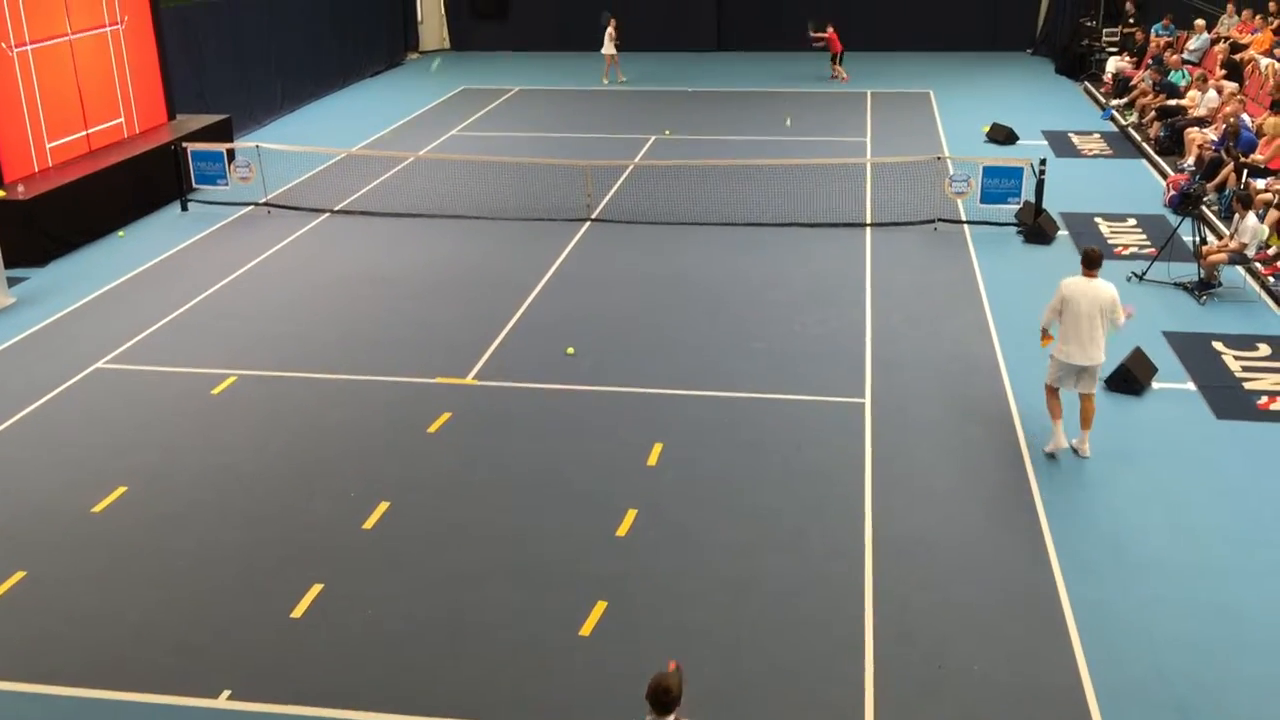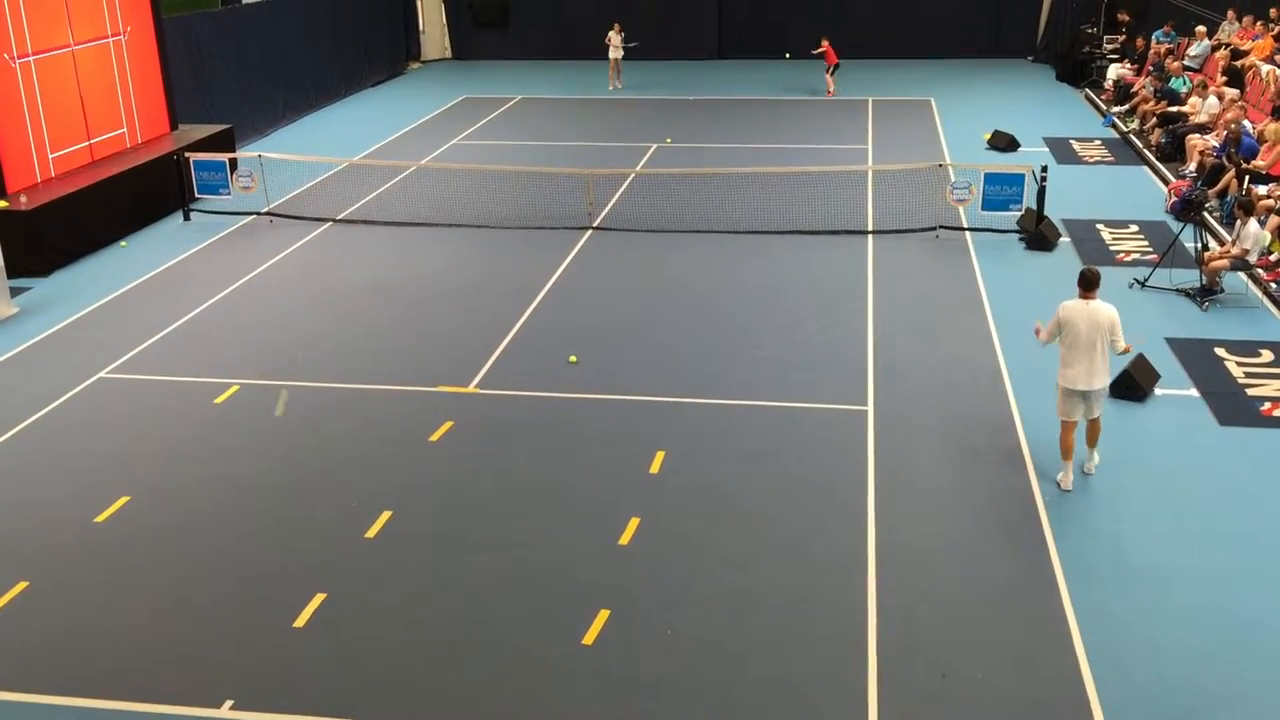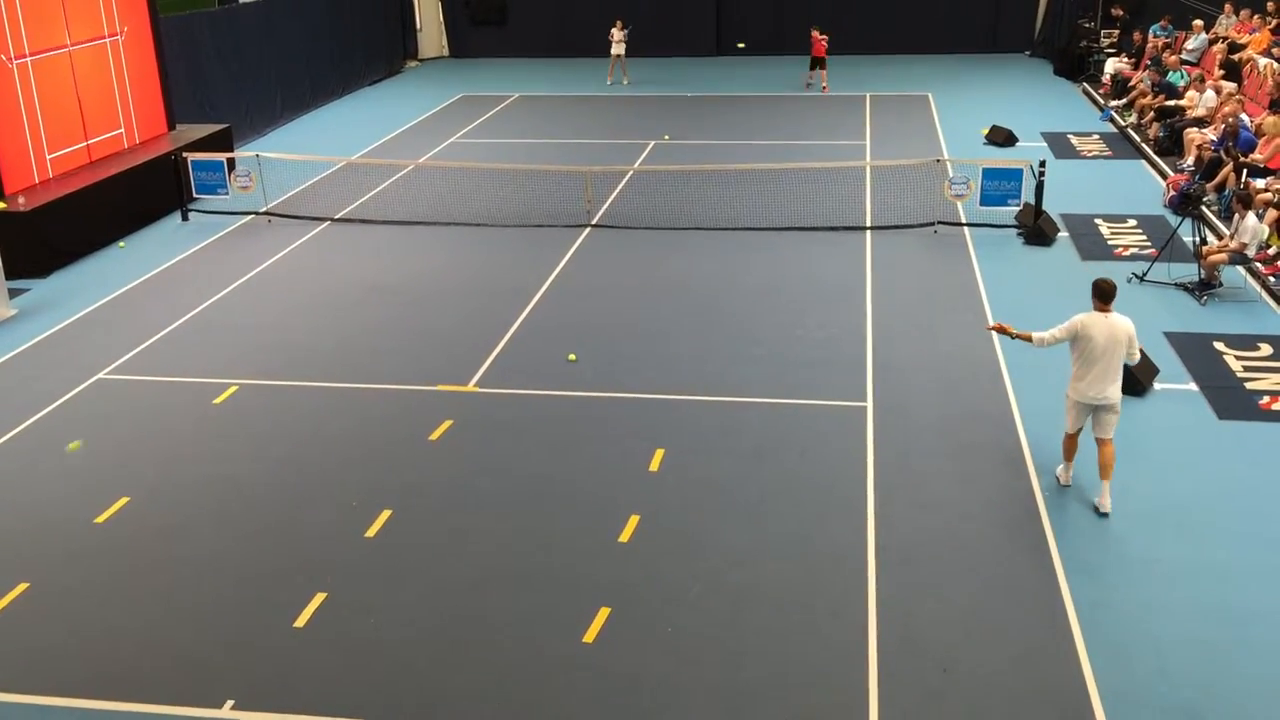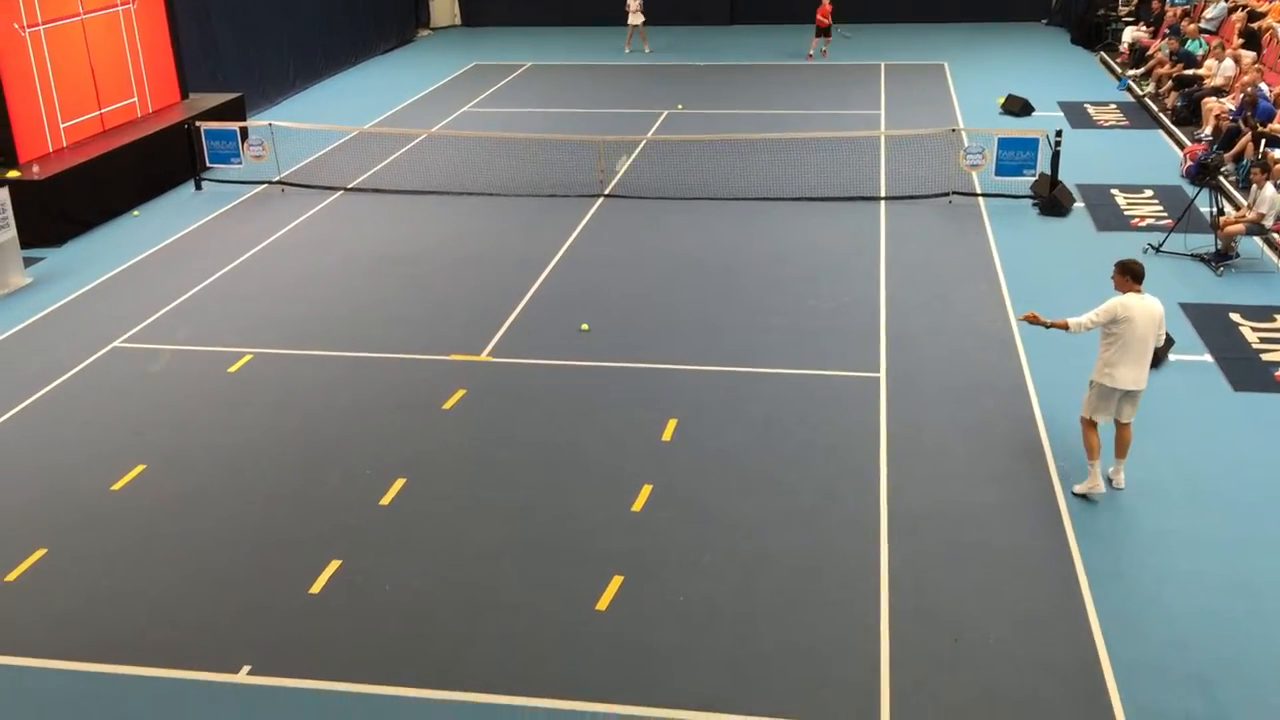
dt=0.5s
person 1, frame 1
left shoulder: (1067, 285)
right shoulder: (1110, 291)
left elbow: (1049, 316)
right elbow: (1117, 324)
left wrist: (1045, 332)
right wrist: (1125, 315)
left hip: (1066, 352)
right hip: (1093, 355)
left knee: (1051, 389)
right knee: (1087, 397)
left ankle: (1058, 438)
right ankle: (1083, 444)
person 1, frame 2
left shoulder: (1065, 309)
right shoulder: (1109, 312)
left elbow: (1045, 339)
right elbow: (1118, 347)
left wrist: (1039, 332)
right wrist: (1128, 349)
left hip: (1069, 379)
right hip: (1098, 379)
left knee: (1068, 425)
right knee: (1094, 419)
left ankle: (1067, 477)
right ankle: (1091, 462)
person 1, frame 3
left shoulder: (1081, 322)
right shoulder: (1126, 325)
left elbow: (1046, 339)
right elbow: (1133, 358)
left wrist: (1012, 333)
right wrist: (1137, 351)
left hip: (1081, 391)
right hip: (1110, 395)
left knee: (1072, 432)
right knee: (1106, 442)
left ankle: (1066, 474)
right ankle: (1105, 498)
person 1, frame 4
left shoulder: (1118, 305)
right shoulder: (1157, 306)
left elbow: (1082, 324)
right elbow: (1159, 341)
left wrist: (1046, 323)
left hip: (1109, 377)
right hip: (1137, 379)
left knee: (1088, 422)
right knee: (1124, 425)
left ankle: (1094, 479)
right ankle: (1117, 474)
